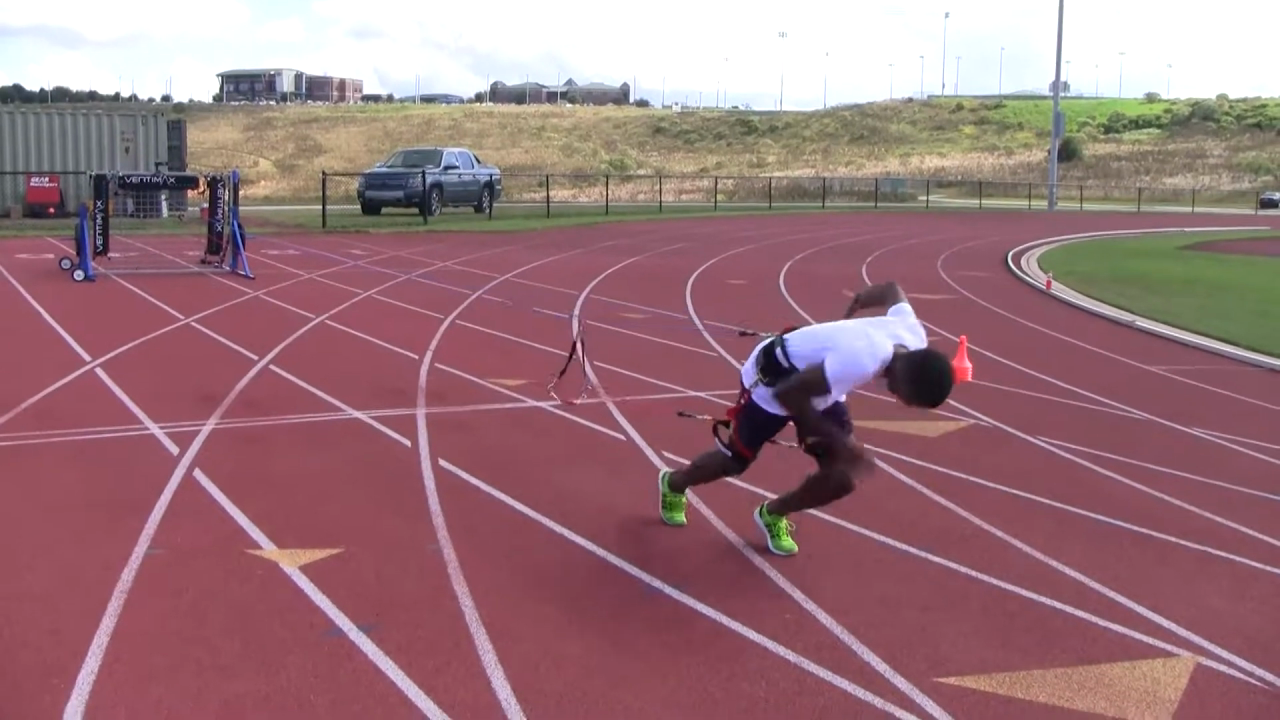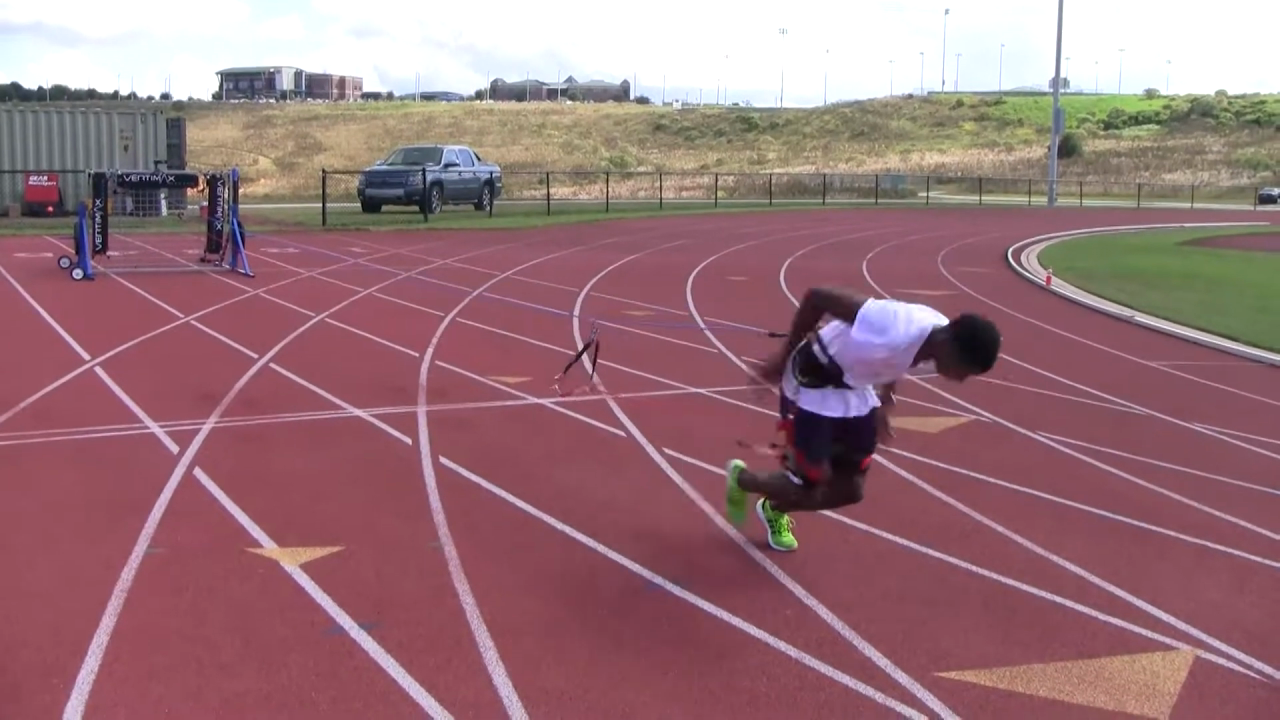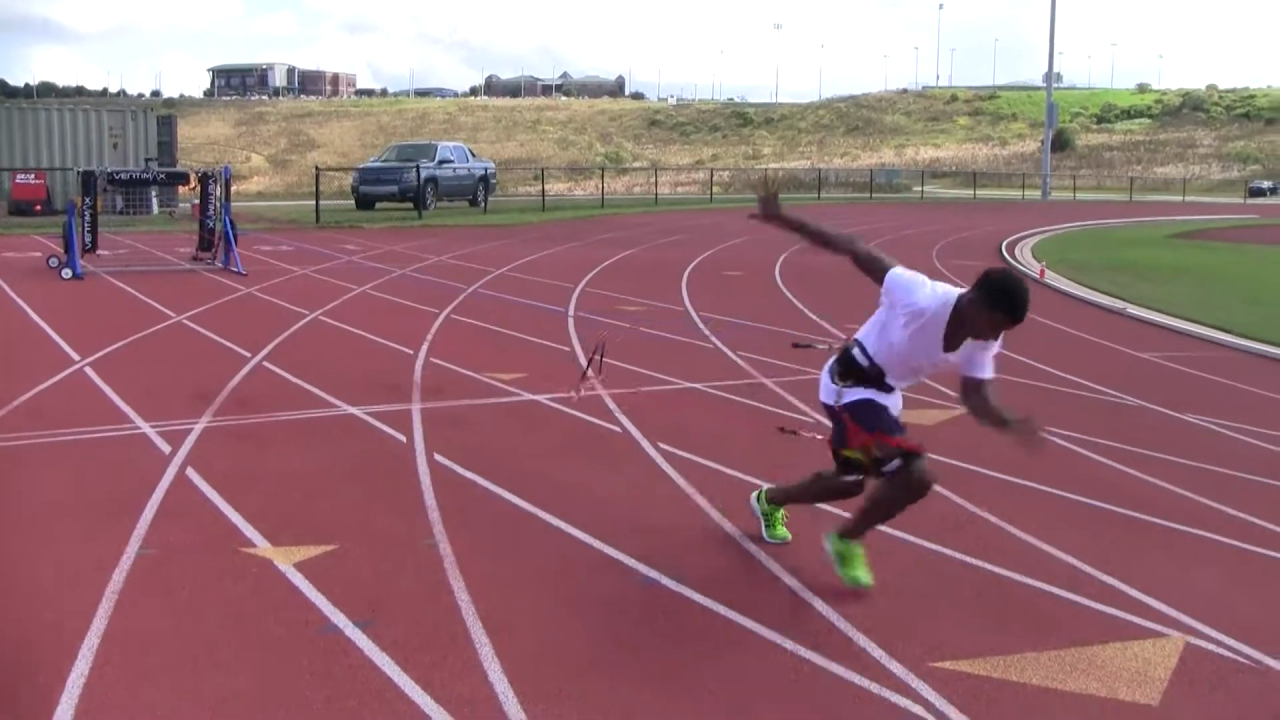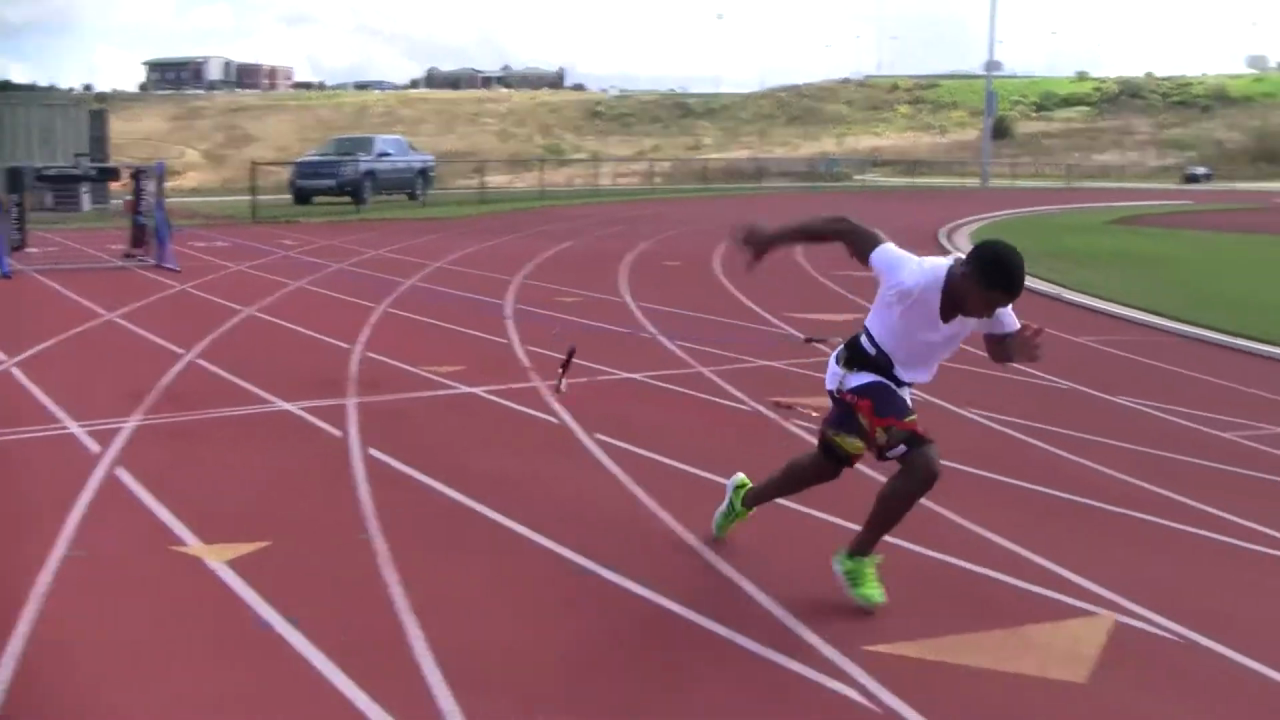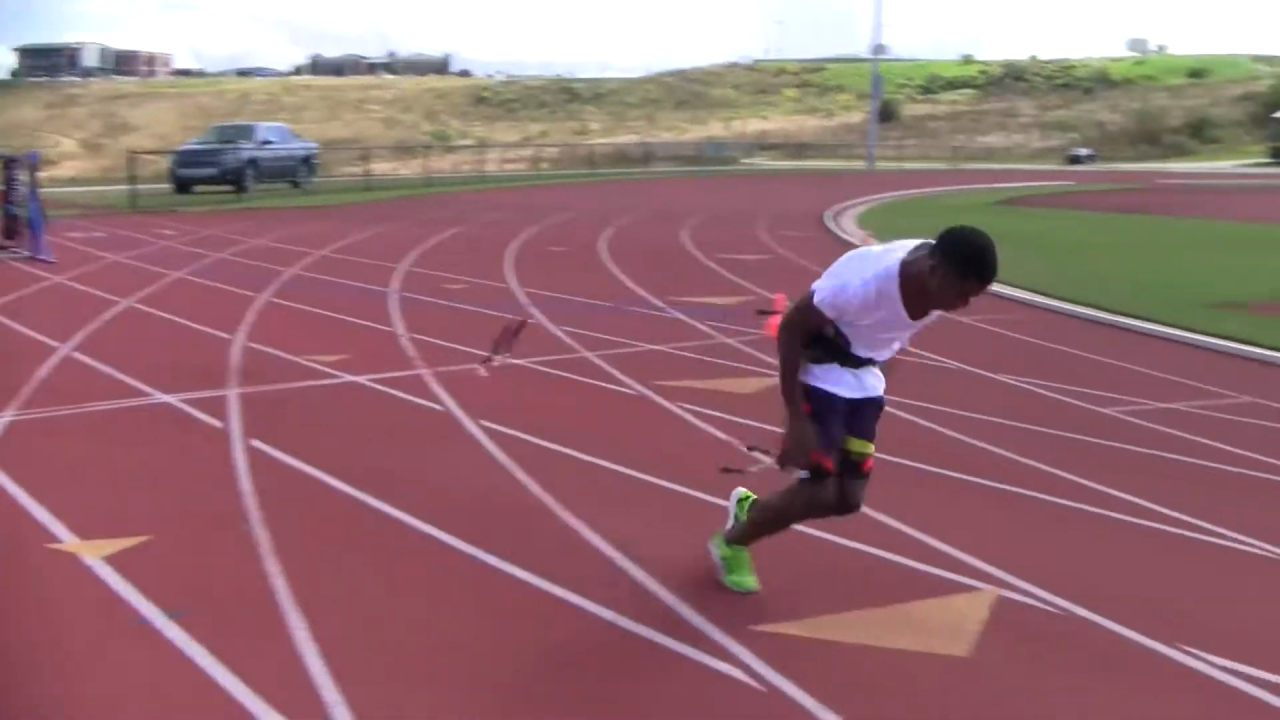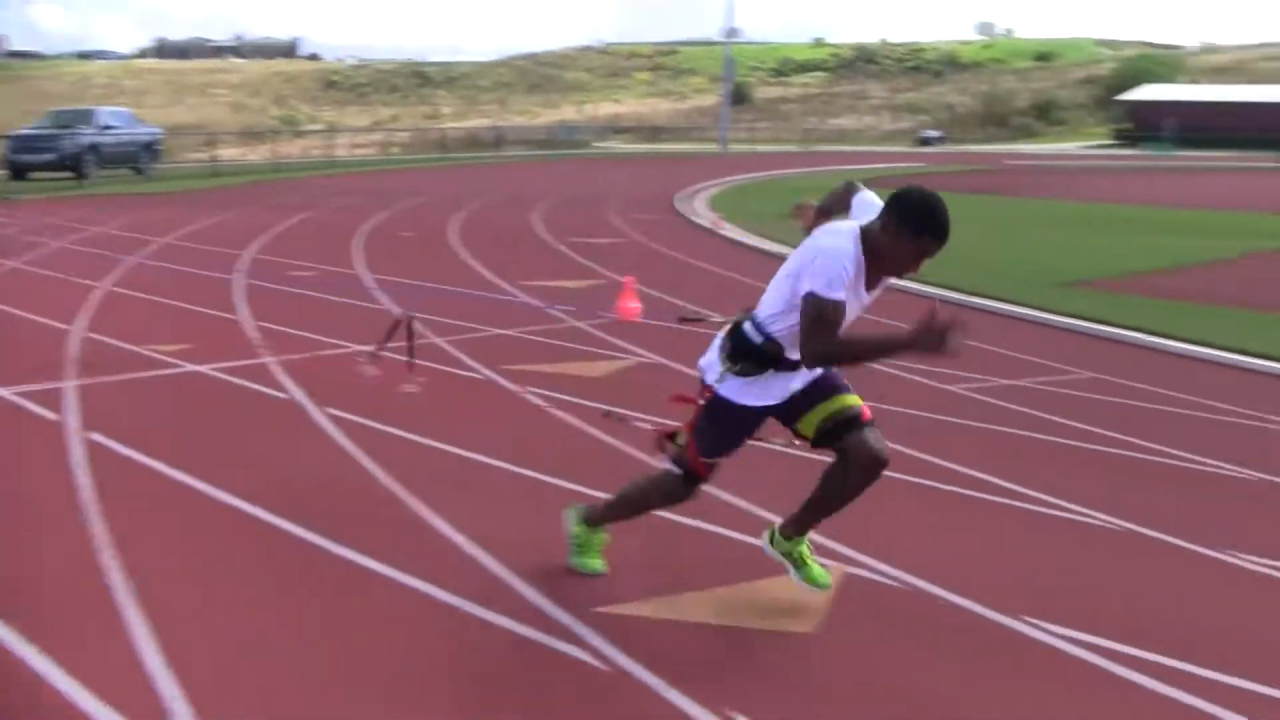
dt=0.1s
person 1, frame 1
left shoulder: (914, 337)
right shoulder: (863, 361)
left elbow: (892, 290)
right elbow: (785, 395)
left wrist: (852, 312)
right wrist: (836, 446)
left hip: (812, 372)
right hip: (774, 376)
left knee: (842, 480)
right knee: (736, 459)
left ankle: (773, 514)
right ankle: (674, 484)
person 1, frame 2
left shoulder: (948, 336)
right shoulder: (893, 331)
right elbow: (816, 296)
left wrist: (884, 404)
right wrist: (784, 356)
left hip: (855, 389)
right hip: (811, 383)
left knee: (849, 491)
right knee: (803, 490)
left ankle: (774, 510)
right ankle: (744, 479)
person 1, frame 3
left shoulder: (982, 341)
right shoulder: (919, 300)
left elbow: (975, 400)
right elbow: (853, 248)
left wrist: (1010, 424)
right wrist: (786, 220)
left hip: (882, 394)
right hip: (850, 388)
left knee: (851, 485)
right knee: (916, 479)
left ankle: (770, 501)
right ankle: (845, 540)
person 1, frame 4
left shoulder: (992, 299)
right shoulder: (909, 277)
left elbow: (1002, 349)
right elbow: (847, 228)
left wrist: (1020, 347)
right wrist: (768, 238)
left hip: (896, 385)
right hip: (860, 375)
left knee: (826, 469)
right knee: (924, 466)
left ankle: (744, 497)
right ankle: (855, 557)
person 1, frame 5
left shoulder: (953, 259)
right shoulder: (861, 276)
right elbow: (791, 328)
right wrist: (797, 417)
left hip: (866, 374)
right hip: (823, 372)
left knee: (845, 498)
right knee: (821, 494)
left ankle: (751, 509)
right ankle: (733, 543)
person 1, frame 6
left shoulder: (876, 217)
right shoulder: (833, 257)
left elbow: (851, 193)
right elbow: (818, 349)
right wrist: (908, 342)
left hip: (801, 370)
right hip: (745, 371)
left knee: (869, 456)
right knee: (685, 481)
left ankle: (789, 537)
right ankle: (587, 523)
